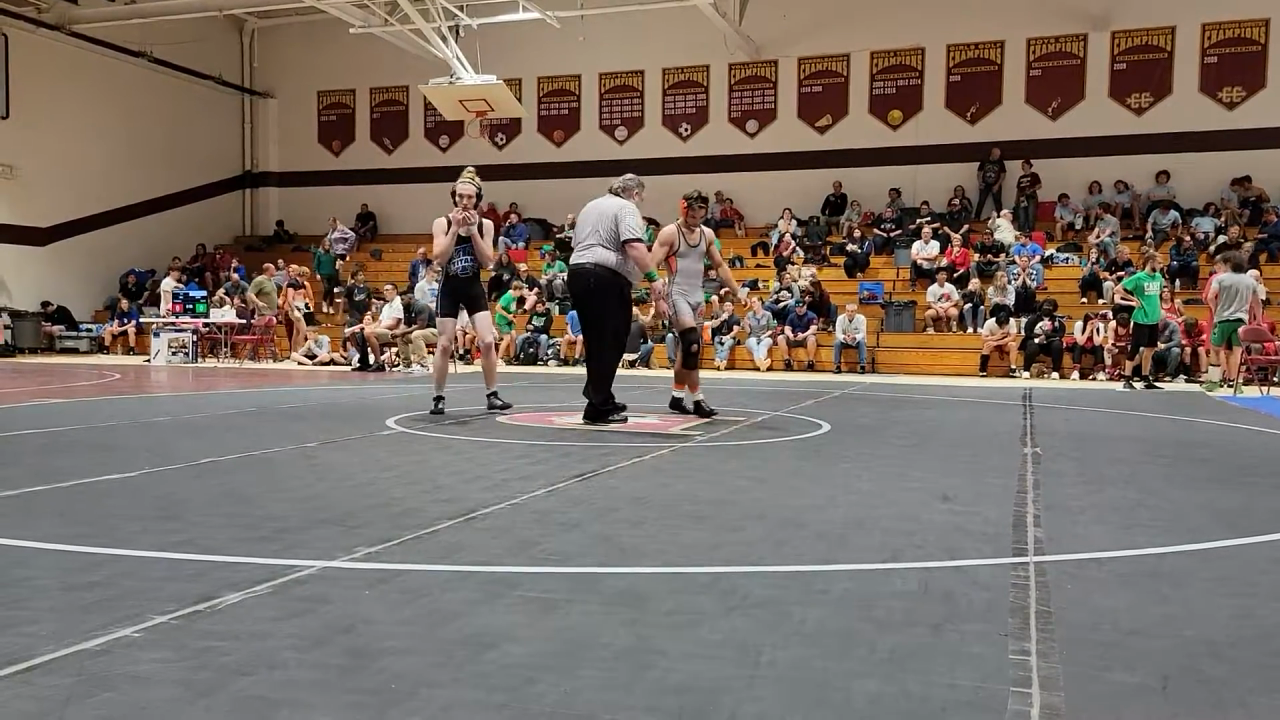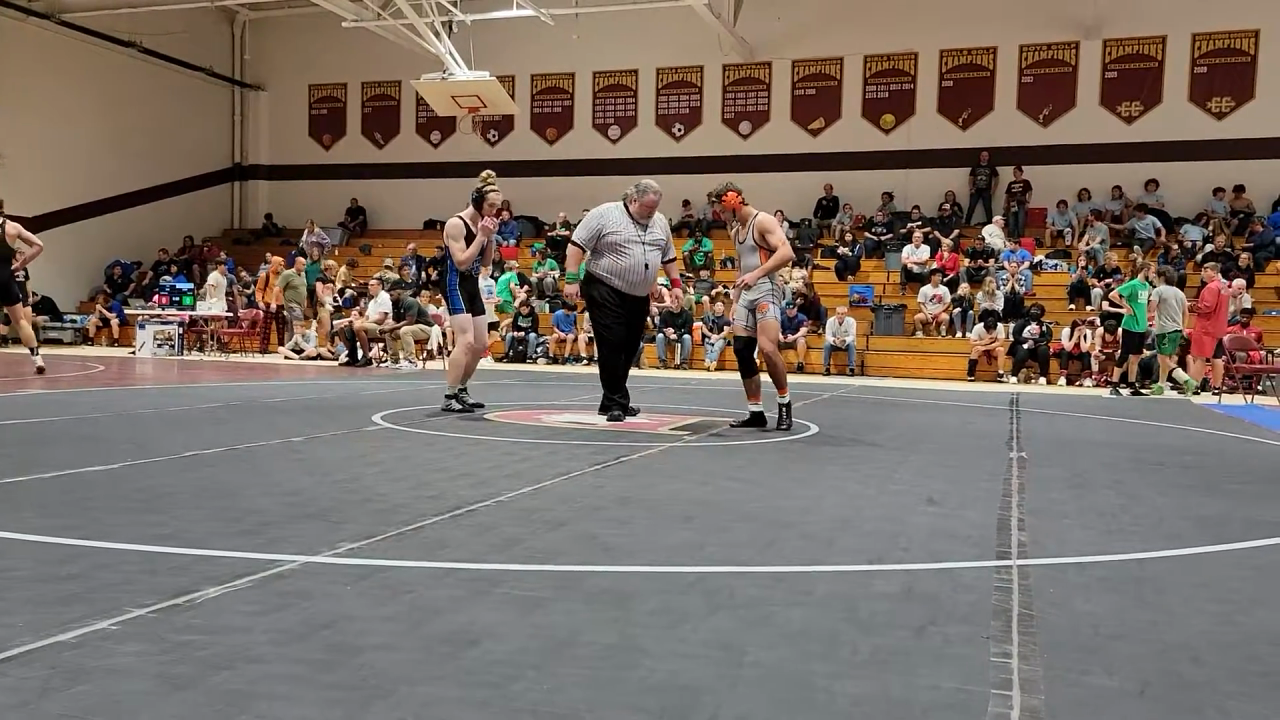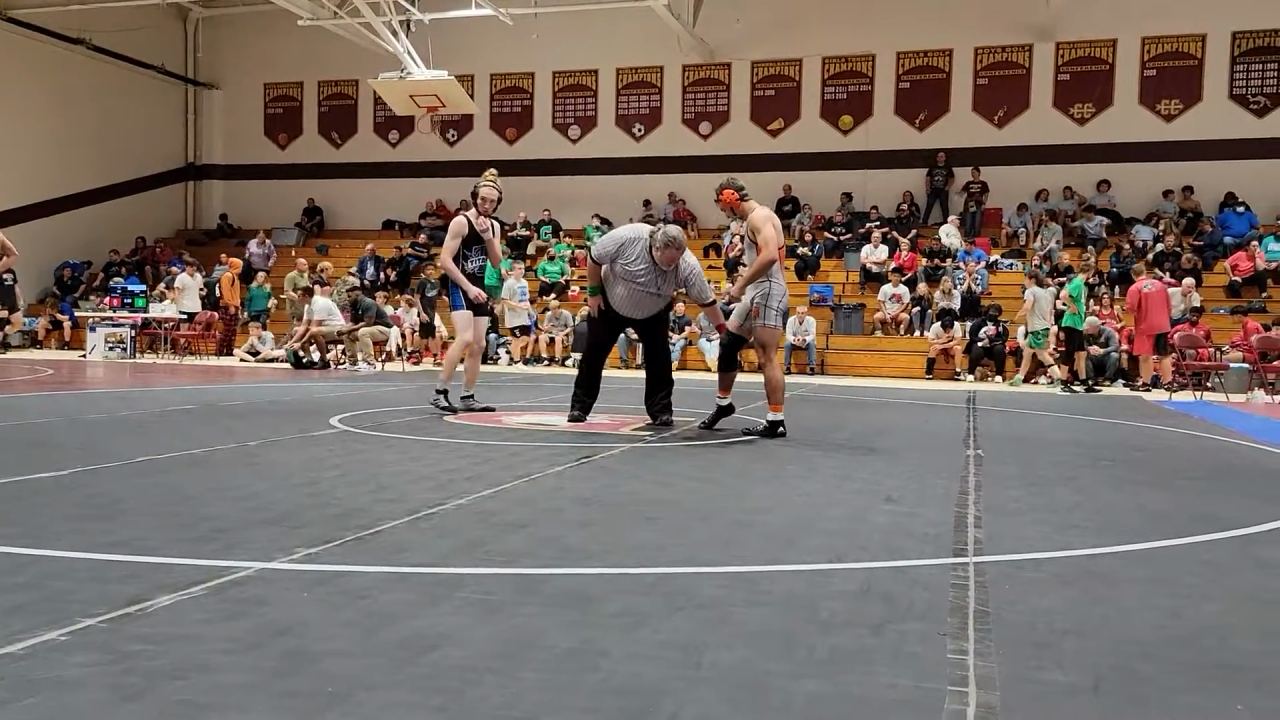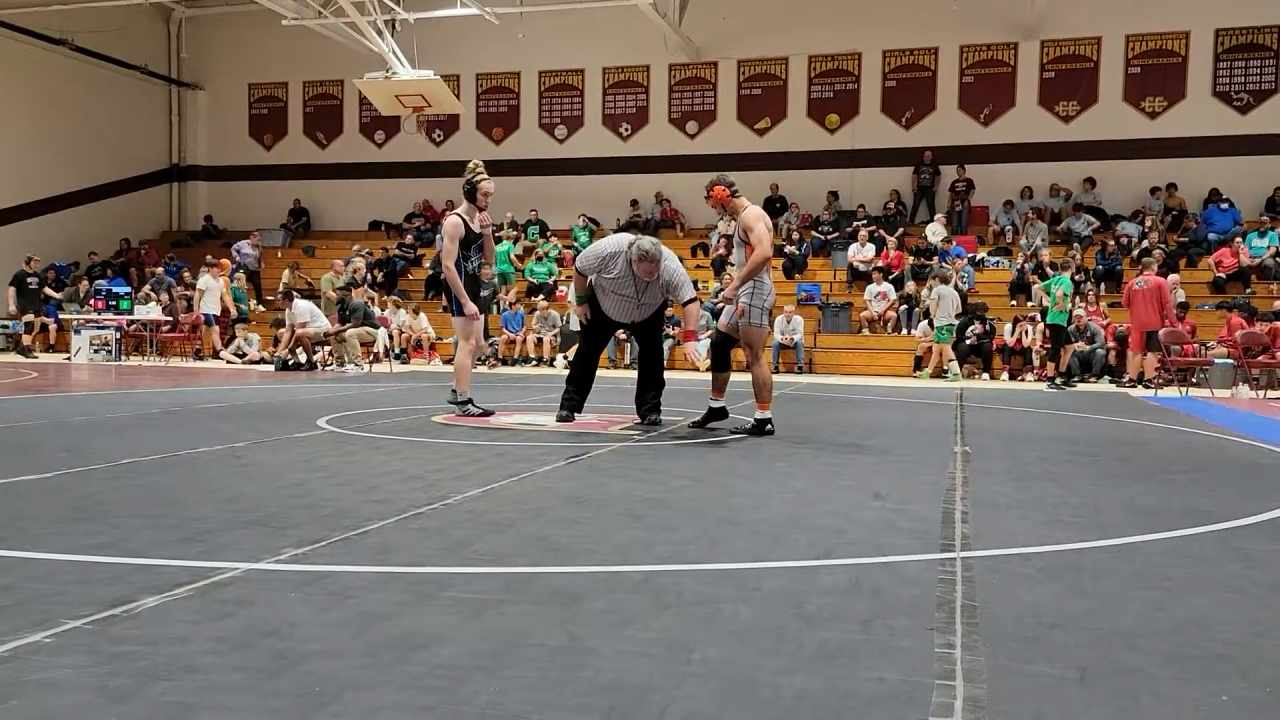
dt=1s
person 1, frame 1
left shoulder: (707, 234)
right shoulder: (669, 233)
left elbow: (720, 265)
right elbow: (652, 266)
left wrist: (736, 290)
left hip: (697, 296)
right hip: (677, 295)
left knee: (689, 348)
right knee: (691, 343)
left ankle: (678, 398)
right ankle: (696, 399)
person 1, frame 2
left shoulder: (764, 221)
right shoulder: (736, 231)
left elbow: (786, 253)
left wrist: (757, 274)
right wrist: (735, 300)
left hip: (767, 291)
right hip: (746, 295)
left knee: (768, 349)
right knee: (742, 353)
left ankle: (784, 402)
right ankle: (756, 413)
person 1, frame 3
left shoulder: (759, 216)
right shoulder: (754, 219)
left elbow: (770, 256)
left wrist: (740, 283)
left hip: (768, 291)
right hip: (757, 292)
left knee: (766, 358)
right knee: (727, 344)
left ankle: (776, 422)
right ankle: (723, 404)
person 1, frame 4
left shoulder: (752, 215)
right shoulder: (742, 217)
left elbow: (763, 253)
left wrist: (734, 284)
left hip: (755, 291)
right hip: (744, 292)
left knee: (753, 357)
right knee: (719, 344)
left ankle: (763, 420)
right ankle: (716, 407)
person 2, frame 1
left shoulder: (486, 224)
right shoulder: (442, 223)
left elbow: (487, 262)
right elbow: (439, 259)
left wrist: (473, 230)
right wrist: (455, 229)
left hip: (474, 288)
right hip: (449, 288)
left knee: (487, 341)
right knee: (445, 344)
left ankle: (492, 395)
right ankle: (438, 398)
person 2, frame 2
left shoulder: (483, 225)
right shoulder: (456, 224)
left elbow: (486, 263)
right elbow: (461, 263)
left wrist: (490, 238)
right wrist: (481, 236)
left hip: (473, 287)
right hip: (457, 287)
left knee: (481, 344)
right knee: (466, 341)
left ankle: (460, 389)
right ankle: (449, 398)
person 2, frame 3
left shoulder: (493, 226)
right shoulder: (460, 222)
left elbow: (497, 262)
right elbow: (445, 261)
left wrist: (488, 237)
right wrist: (468, 287)
left hip: (479, 289)
right hip: (460, 287)
left knee: (478, 345)
right knee: (465, 339)
left ankle: (467, 397)
right ankle: (440, 391)
person 2, frame 4
left shoulder: (480, 219)
right shoulder: (454, 222)
left elbow: (489, 259)
right elbow: (447, 266)
left wrist: (488, 233)
right wrist: (465, 301)
left hip: (474, 285)
right hip: (459, 288)
left knee: (477, 344)
right knee: (466, 344)
left ankle: (457, 391)
right ankle: (463, 403)
person 3, frame 1
left shoulder: (590, 207)
right shoulder: (626, 209)
left elbow: (579, 245)
right elbow: (634, 246)
right wrist: (653, 278)
left hip: (578, 276)
right hip: (605, 280)
left knee: (597, 342)
right knee: (608, 344)
left ankle: (600, 400)
right ankle: (599, 408)
person 3, frame 2
left shoulder: (660, 222)
right shoulder: (604, 214)
left elbow: (668, 256)
right elbow: (577, 245)
left wrist: (676, 284)
right wrist: (572, 279)
left hip: (638, 297)
right hip: (605, 292)
left knee: (629, 349)
right knee: (612, 348)
left ankle: (617, 400)
right ankle: (614, 404)
person 3, frame 3
left shoulder: (688, 264)
right shoulder: (627, 238)
left elbow: (706, 299)
right elbow: (594, 259)
left wrist: (722, 329)
right wrist: (594, 292)
right hip: (609, 306)
left knee: (659, 357)
right knee: (594, 353)
left ankle: (661, 411)
right ankle: (579, 407)
person 3, frame 4
left shoulder: (670, 266)
right shoulder: (608, 249)
left elbow: (690, 301)
right elbow: (579, 269)
left wrist: (690, 339)
right wrist: (581, 301)
right hip: (601, 307)
left knee: (652, 356)
right knee: (587, 353)
left ankle: (649, 411)
right ankle: (568, 406)
